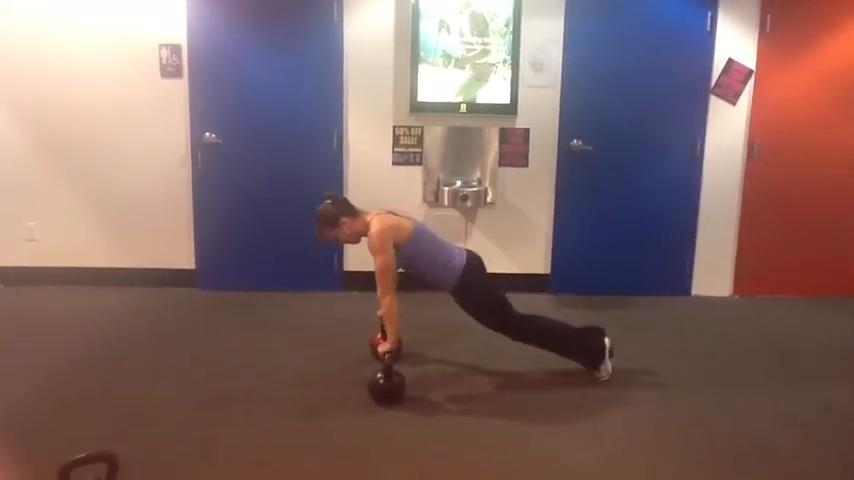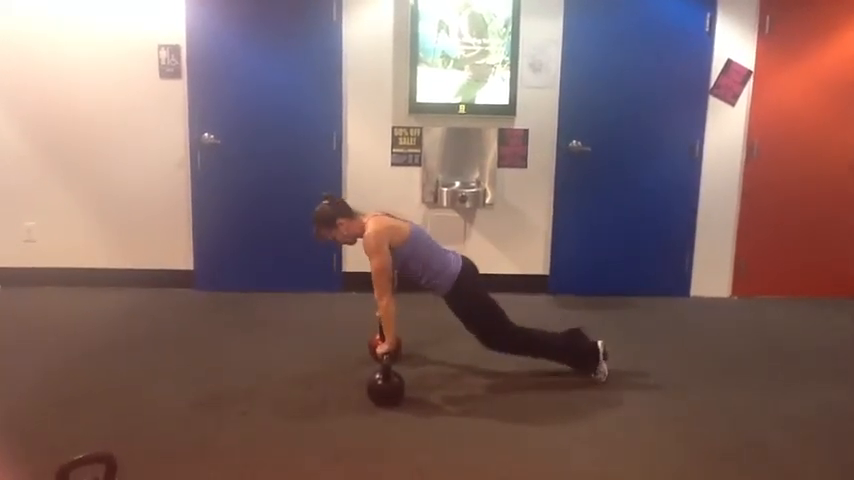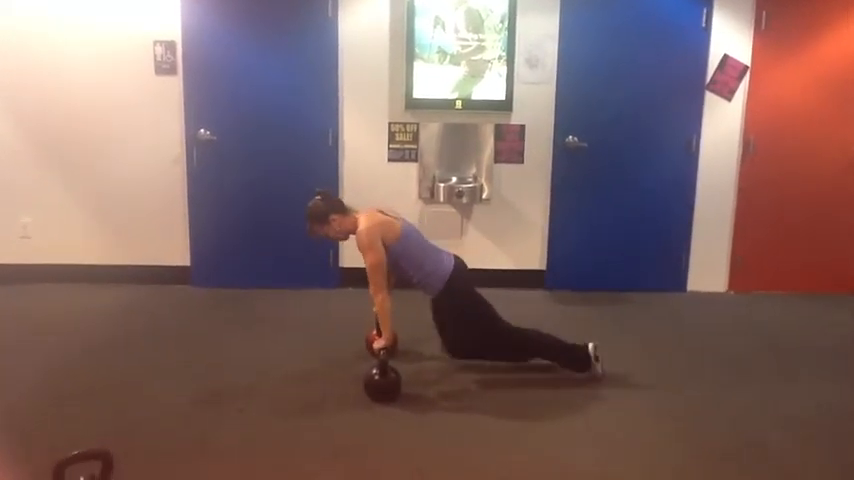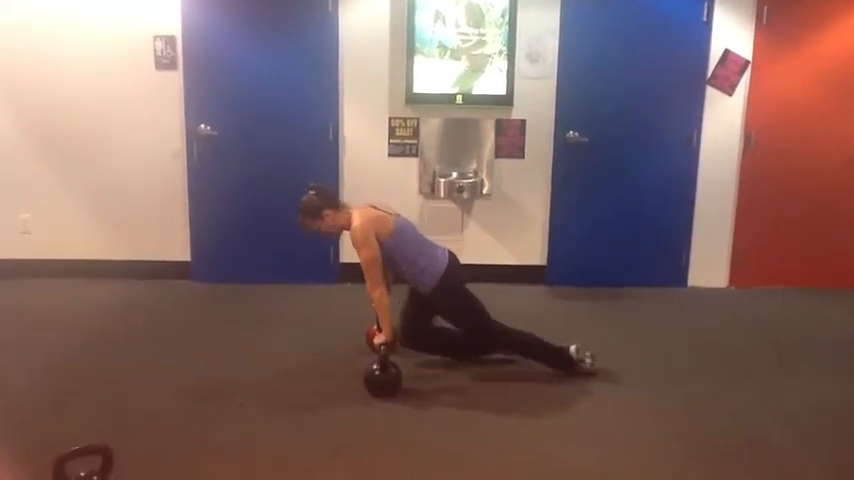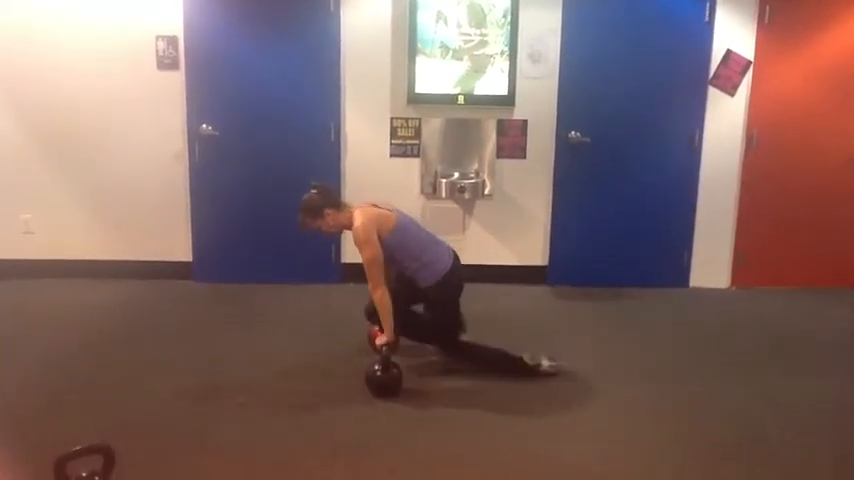
dt=0.2s
person 1, frame 1
left shoulder: (377, 234)
right shoulder: (378, 220)
left elbow: (387, 293)
left wrist: (391, 340)
right wrist: (388, 310)
left hip: (463, 278)
right hip: (463, 265)
left knee: (514, 326)
right knee: (513, 322)
left ankle: (595, 351)
right ankle: (592, 340)
person 1, frame 2
left shoulder: (373, 236)
right shoulder: (376, 221)
left elbow: (384, 294)
right elbow: (388, 288)
left wrist: (389, 342)
right wrist: (386, 312)
left hip: (458, 284)
right hip: (457, 272)
left knee: (506, 336)
right knee: (498, 337)
left ankle: (589, 354)
right ankle: (575, 343)
person 1, frame 3
left shoulder: (366, 232)
right shoulder: (369, 218)
left elbow: (379, 291)
right elbow: (385, 282)
left wrist: (386, 337)
right wrist: (382, 308)
left hip: (449, 285)
right hip: (447, 273)
left knee: (500, 335)
right knee: (458, 347)
left ankle: (581, 356)
person 1, frame 4
left shoulder: (359, 228)
right shoulder: (364, 213)
left elbow: (376, 287)
right elbow: (385, 272)
left wrist: (386, 332)
right wrist: (390, 317)
left hip: (441, 280)
right hip: (437, 269)
left knee: (487, 332)
right knee: (411, 336)
left ankle: (567, 357)
right ankle: (487, 344)
person 1, frame 5
left shoulder: (362, 227)
right shoulder: (363, 212)
left elbow: (378, 287)
right elbow: (386, 261)
left wrist: (388, 334)
left hip: (441, 278)
right hip: (434, 266)
left knee: (446, 342)
right knee: (374, 312)
left ankle: (526, 364)
right ankle: (448, 335)
